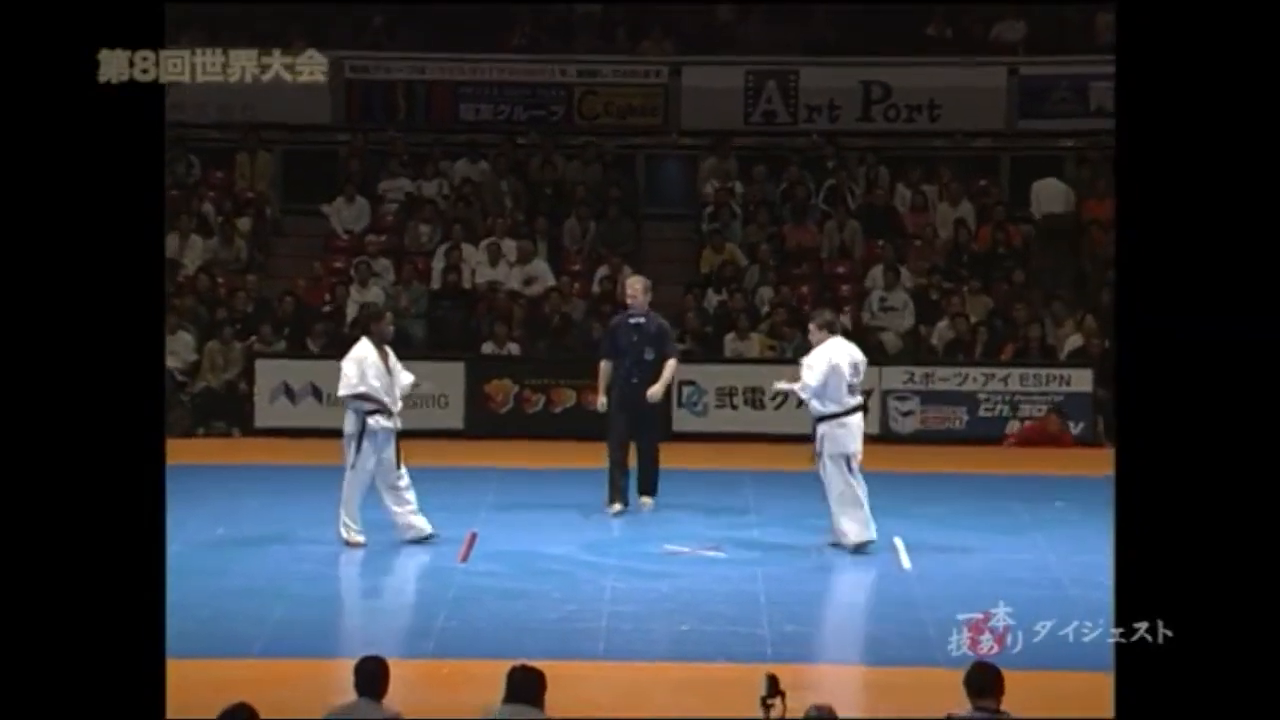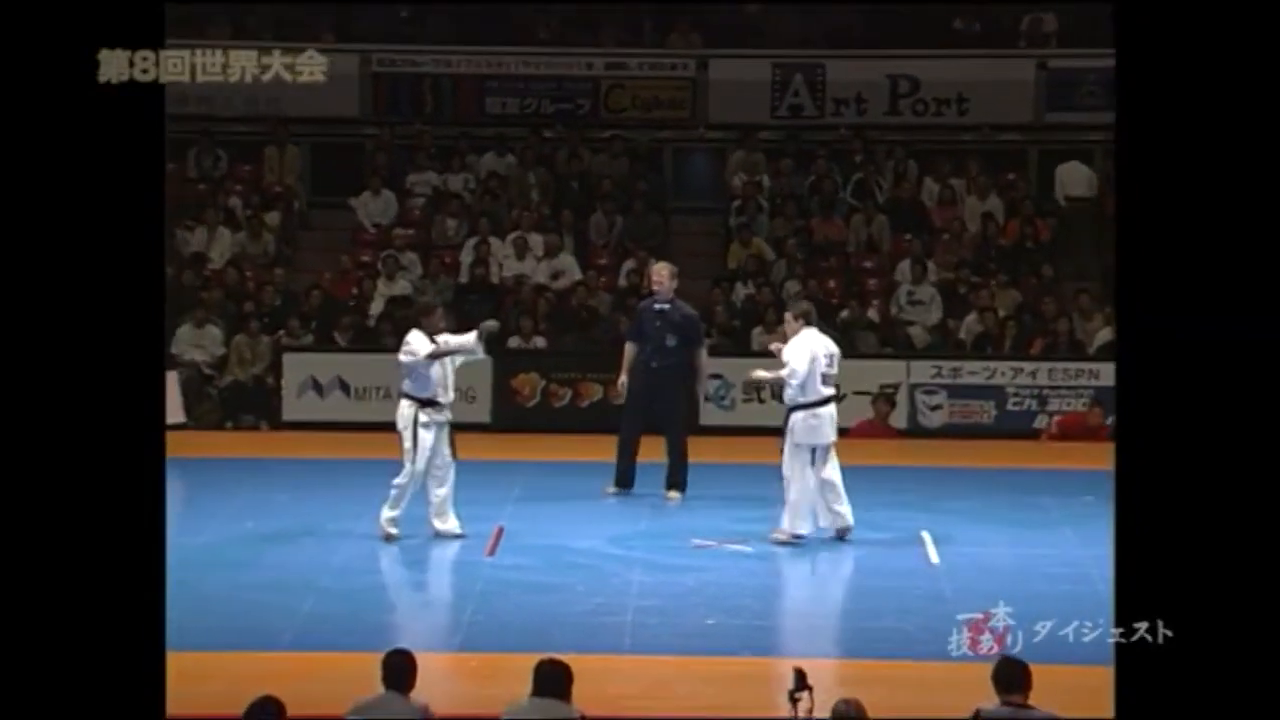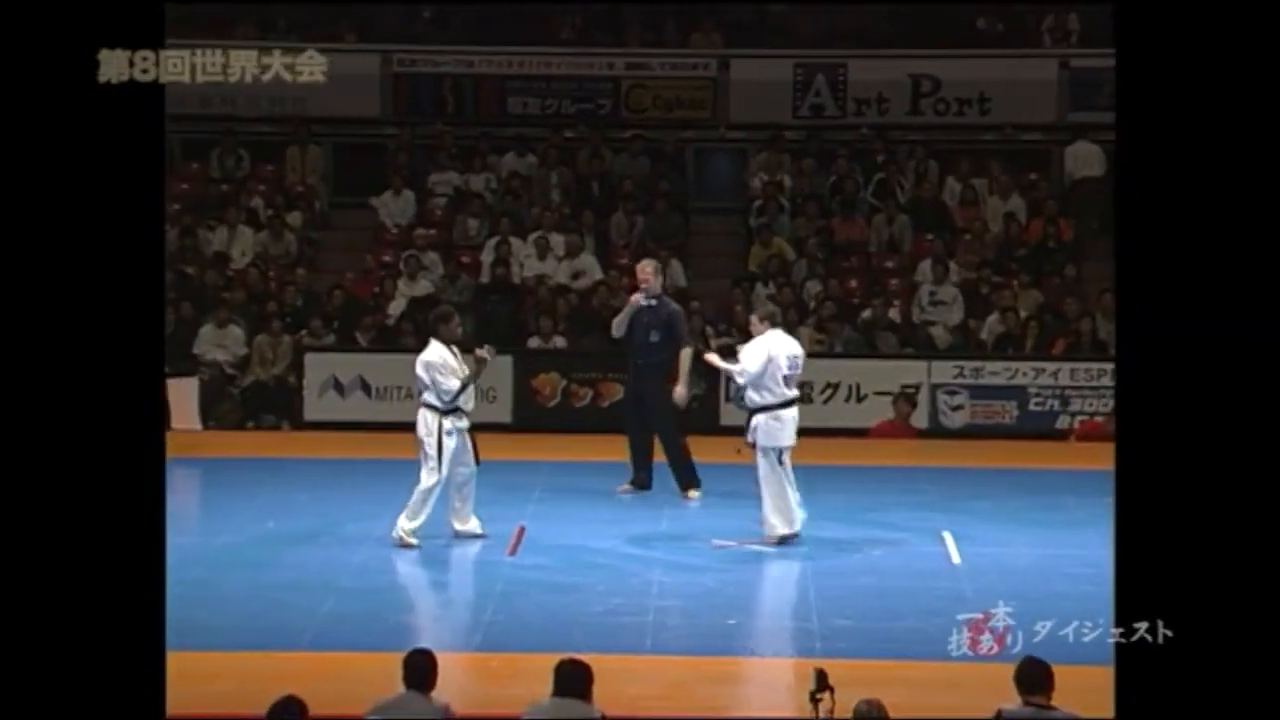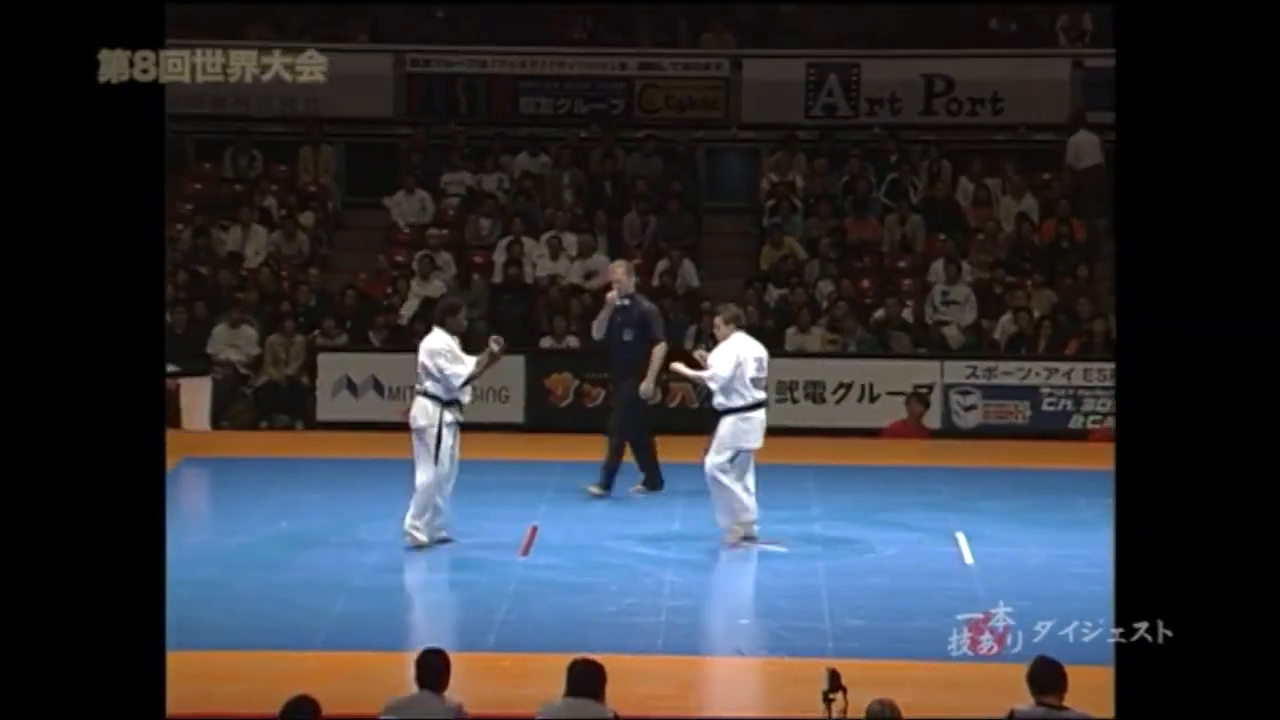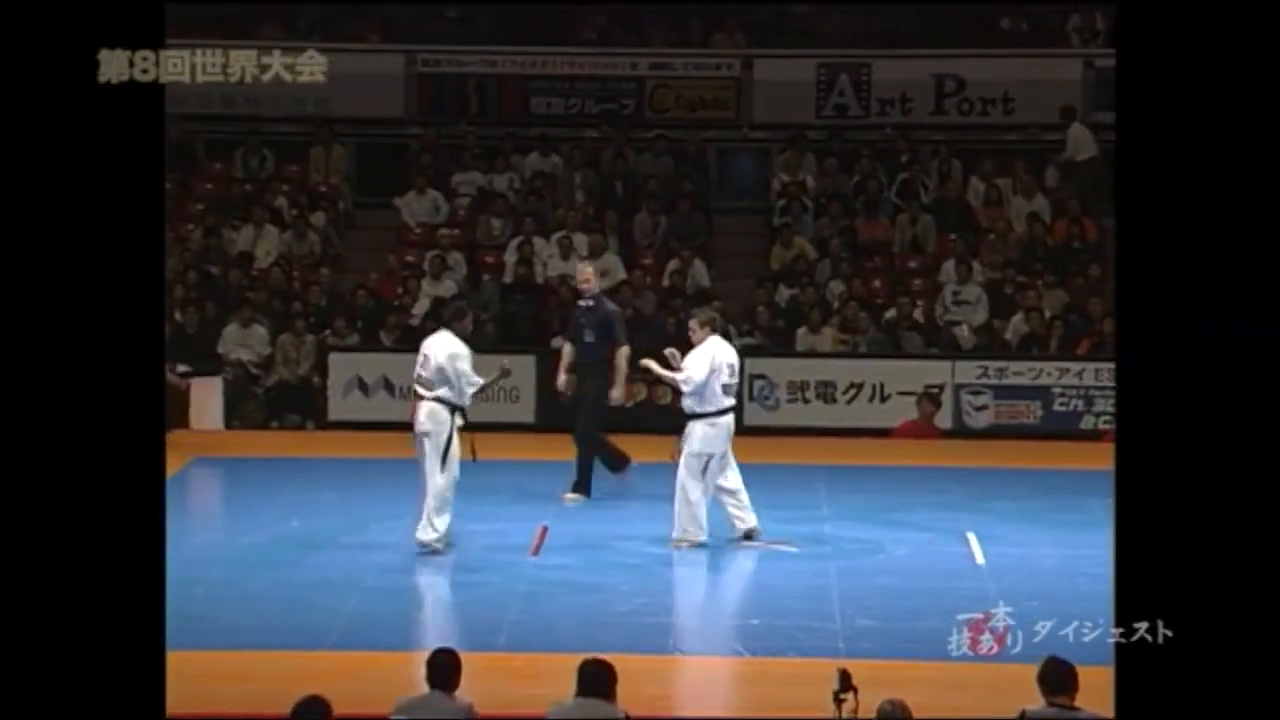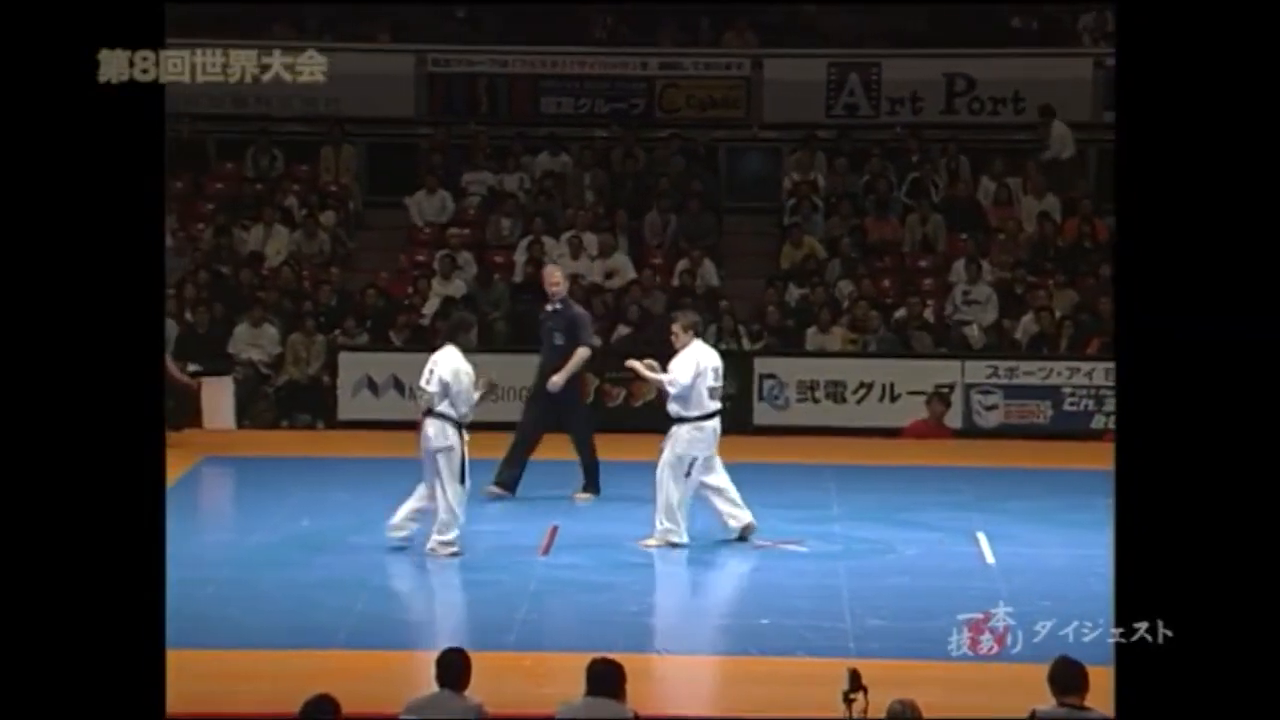
dt=0.4s
person 1, frame 1
left shoulder: (386, 352)
right shoulder: (358, 353)
left elbow: (400, 378)
right elbow: (349, 389)
right wrist: (376, 399)
left hip: (386, 423)
right hip: (364, 424)
left knee: (396, 477)
right knee: (357, 479)
left ankle: (414, 526)
right ankle: (350, 531)
person 1, frame 2
left shoulder: (441, 340)
right shoulder: (413, 341)
left elbow: (471, 342)
right elbow: (429, 355)
left wrist: (483, 330)
right wrist: (462, 347)
left hip: (437, 414)
right hip: (417, 415)
left knee: (443, 469)
right knee: (413, 469)
left ankle: (443, 523)
right ankle: (388, 520)
person 1, frame 3
left shoulder: (452, 351)
right shoulder: (432, 357)
left elbow: (462, 386)
right elbow: (452, 393)
left wrist: (480, 365)
right wrist: (477, 369)
left hip: (454, 421)
right hip: (436, 423)
left knee: (465, 472)
right knee: (433, 477)
left ankle: (464, 523)
right ankle: (405, 530)
person 1, frame 4
left shoulder: (448, 340)
right shoulder: (437, 345)
left elbow: (468, 365)
right elbow: (461, 380)
left wrist: (488, 353)
right wrist: (488, 361)
left hip: (444, 413)
right hip: (433, 414)
left knee: (445, 472)
right knee: (431, 473)
left ankle: (434, 528)
right ankle: (415, 527)
person 1, frame 5
left shoulder: (430, 341)
right shoulder: (456, 349)
left elbow: (420, 378)
right elbow: (469, 386)
right wrist: (499, 376)
left hip: (426, 411)
right hip: (441, 415)
left knee: (433, 473)
right knee: (442, 476)
left ankle: (431, 529)
right ankle: (430, 534)
person 1, frame 6
left shoulder: (440, 356)
right shoulder: (460, 366)
right elbow: (463, 406)
left wrist: (475, 389)
right wrist: (482, 390)
left hip: (432, 426)
right hip: (446, 431)
left knee: (433, 485)
right knee: (454, 489)
left ankle: (402, 526)
right ankle: (442, 542)
person 2, frame 1
left shoulder: (821, 354)
right shoulder: (854, 351)
left elbow: (807, 387)
left wrist: (786, 386)
right wrist: (807, 372)
left hip: (834, 425)
right hip: (851, 420)
left knee: (842, 482)
right knee: (840, 478)
left ankle: (860, 534)
right ankle: (846, 531)
person 2, frame 2
left shoulder: (801, 343)
right shoulder: (827, 343)
left elbow: (794, 375)
left wrist: (766, 376)
right wrist: (784, 355)
left hip: (806, 416)
right hip: (824, 412)
left knee: (797, 472)
right knee: (826, 470)
left ankle: (794, 528)
right ankle: (841, 521)
person 2, frame 3
left shoulder: (763, 345)
right shoulder: (792, 344)
left elbow: (743, 373)
left wrist: (716, 361)
right wrist: (746, 357)
left hip: (770, 418)
right hip: (784, 413)
left knee: (774, 474)
right knee: (774, 471)
left ankle: (784, 527)
right ankle: (790, 520)
person 2, frame 4
left shoulder: (731, 347)
right shoulder: (755, 346)
left elbow: (716, 379)
left wrist: (685, 371)
right wrist: (708, 363)
left hip: (738, 420)
right hip: (752, 416)
left knee: (716, 467)
right knee: (739, 473)
left ankle: (743, 519)
right ankle: (744, 525)
person 2, frame 5
left shoulder: (706, 352)
right shoulder: (726, 350)
left elbow: (688, 382)
left wrist: (657, 369)
right wrist: (679, 363)
left hip: (707, 424)
right hip: (721, 421)
left knee: (690, 477)
right knee: (725, 475)
left ankle: (690, 534)
right ankle: (747, 524)
person 2, frame 6
left shoulder: (690, 356)
right shoulder: (709, 353)
left elbow: (674, 385)
left wrist: (642, 371)
right wrist: (658, 371)
left hip: (692, 428)
right hip: (706, 424)
left knee: (671, 478)
right knee: (711, 475)
left ankle: (669, 534)
right ankle: (743, 520)
person 3, frame 1
left shoulder: (660, 327)
right shoulder: (617, 325)
left elbow: (671, 360)
right elbow: (606, 360)
left wrist: (660, 385)
right wrist: (602, 393)
left hip: (649, 393)
right hip: (621, 391)
left knee: (648, 445)
right knee: (617, 445)
left ankle: (646, 492)
right ankle: (618, 499)
person 3, frame 2
left shoulder: (687, 315)
right shoulder: (643, 309)
left elbow: (699, 349)
right elbow: (632, 341)
left wrist: (699, 382)
right wrist: (624, 371)
left hip: (673, 381)
right hip: (643, 377)
left knee: (676, 435)
right knee: (629, 429)
left ankle: (675, 486)
right ankle: (622, 482)
person 3, frame 3
left shoulder: (672, 310)
right shoulder: (636, 307)
left elbow: (685, 348)
right elbow: (616, 333)
left wrist: (682, 383)
right wrist: (629, 309)
left hip: (660, 379)
right hip: (637, 376)
left knee: (669, 431)
right knee: (636, 430)
left ankle: (690, 484)
right ankle: (641, 479)
person 3, frame 4
left shoulder: (646, 309)
right shoulder: (614, 308)
left elbow: (660, 345)
right elbow: (597, 334)
left wrist: (649, 379)
right wrist: (607, 308)
left hip: (636, 377)
right hip: (619, 376)
left knee: (618, 427)
right knee: (637, 431)
left ankle: (605, 483)
right ankle: (653, 480)
person 3, frame 5
left shoulder: (609, 311)
right shoulder: (579, 309)
left elbow: (623, 348)
right elbow: (570, 342)
left wrist: (619, 385)
right wrist: (562, 370)
left hip: (599, 380)
right hip: (581, 378)
left knee: (586, 431)
right knee: (587, 432)
left ankle: (581, 488)
right ankle: (619, 462)
person 3, frame 6
left shoulder: (577, 314)
right shoulder: (546, 314)
left elbow: (585, 349)
left wrist: (563, 375)
left hip: (568, 383)
right hip: (543, 380)
left knee: (580, 435)
right knee: (526, 431)
left ankle: (592, 487)
right ankle: (504, 483)
